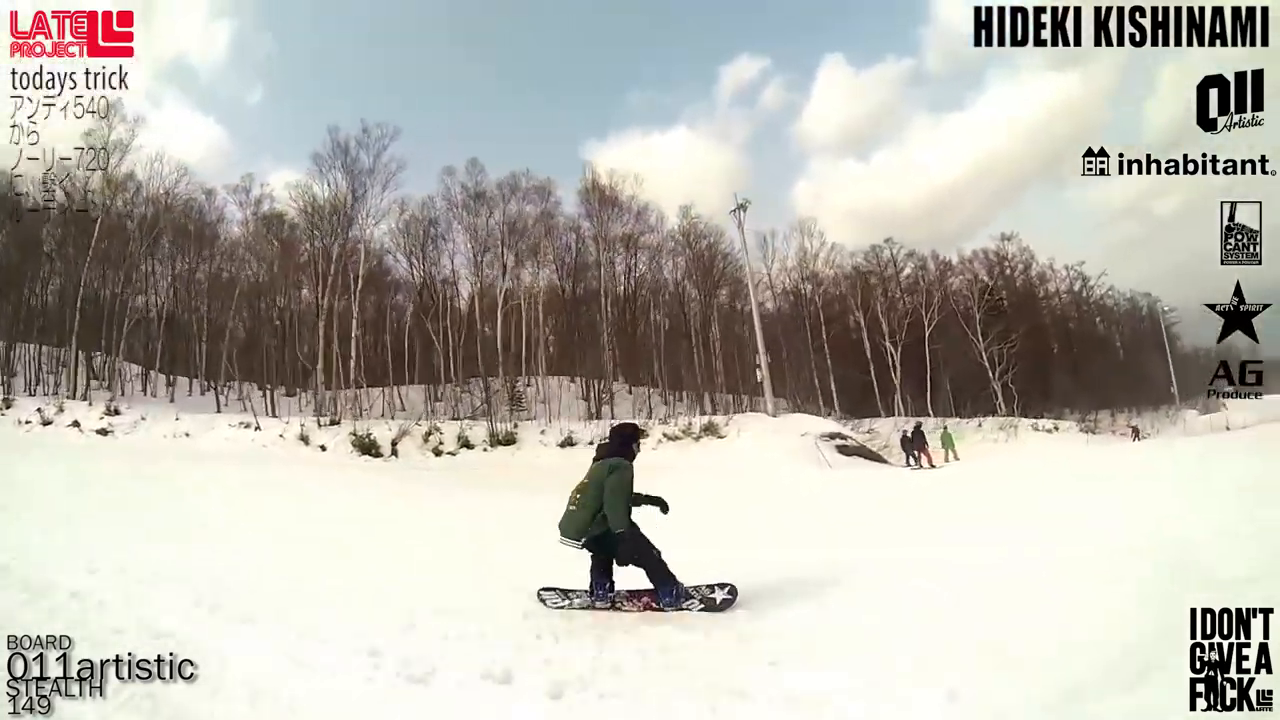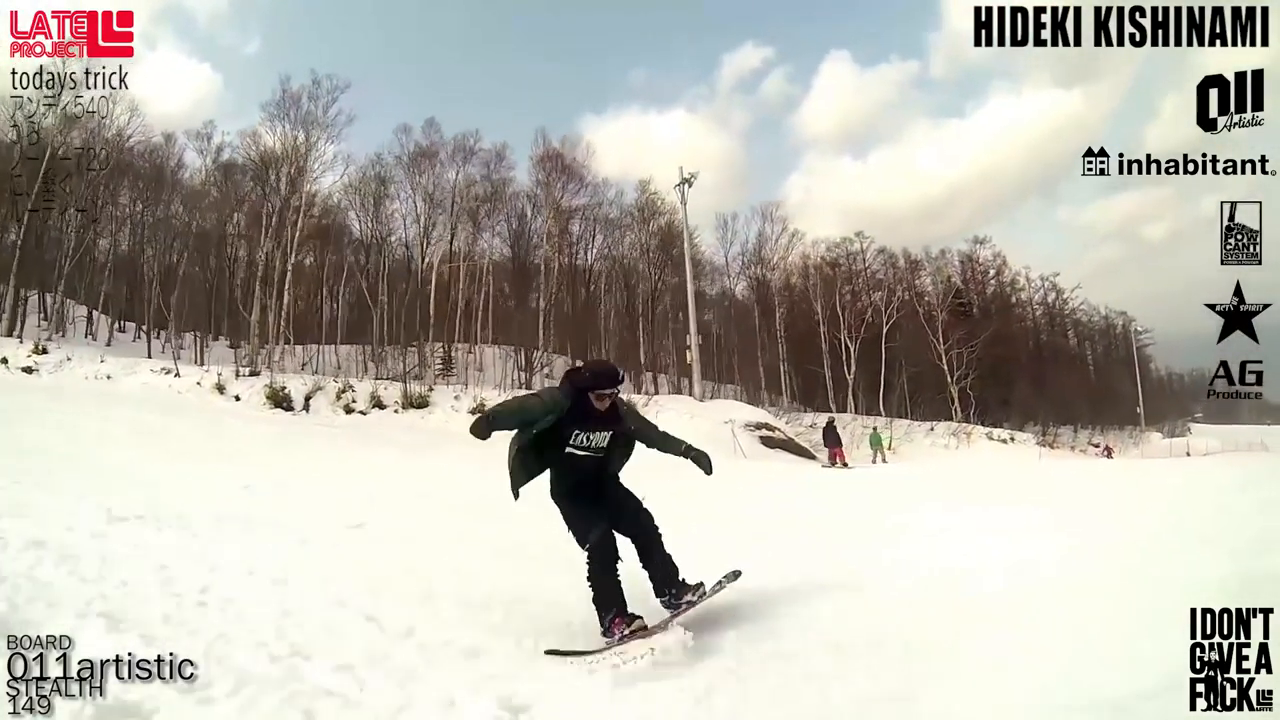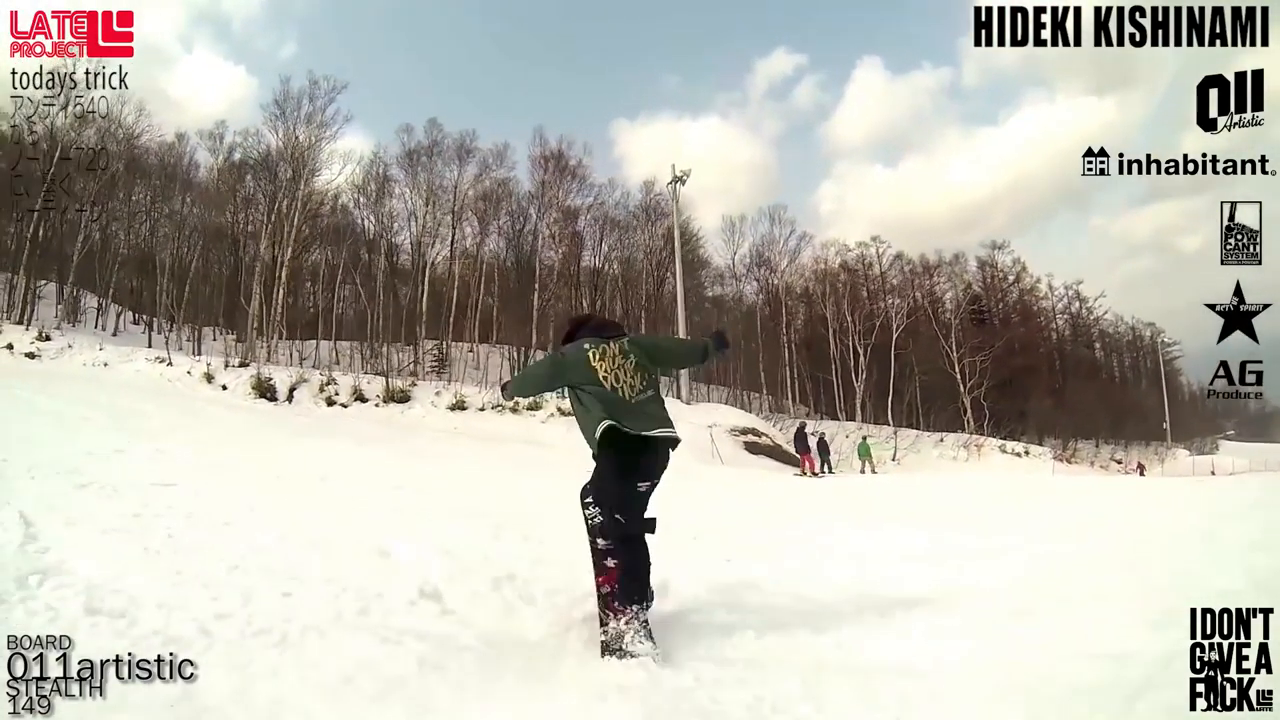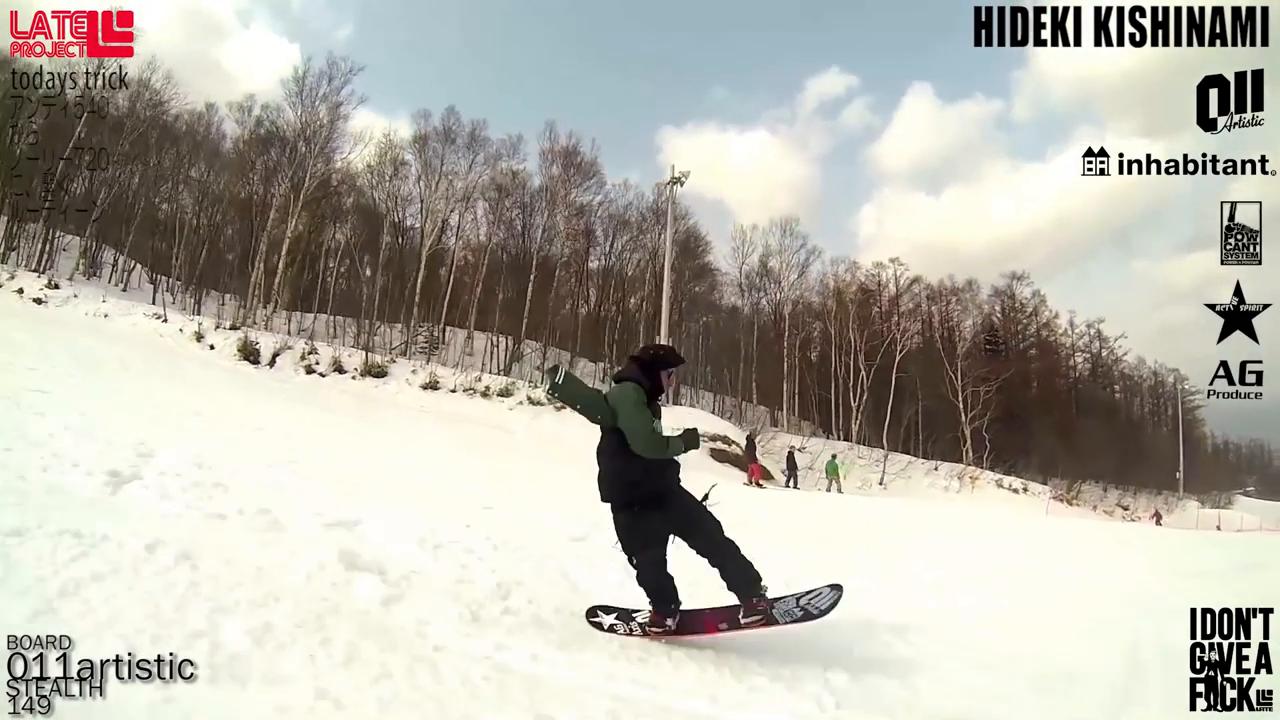
dt=1s
person 1, frame 1
left shoulder: (601, 463)
right shoulder: (621, 466)
right elbow: (615, 500)
left wrist: (649, 499)
right wrist: (623, 535)
left hip: (576, 527)
right hip: (600, 529)
right knee: (648, 556)
left ankle: (600, 592)
person 1, frame 2
left shoulder: (619, 410)
right shoulder: (560, 401)
left elbow: (651, 433)
right elbow: (517, 409)
left wrist: (689, 451)
right wrist: (489, 418)
left hip: (605, 482)
right hip: (571, 489)
left knee: (644, 528)
right knee: (601, 545)
left ankle: (671, 591)
right ankle: (612, 619)
person 1, frame 3
left shoulder: (572, 354)
right shoulder: (636, 345)
left elbow: (533, 378)
right elbow: (685, 351)
left wrist: (510, 389)
right wrist: (713, 344)
left hip: (623, 448)
right hip: (648, 442)
left knee: (623, 526)
right knee: (595, 495)
left ankle: (632, 602)
right ankle: (611, 552)
person 1, frame 4
left shoulder: (642, 399)
right shoulder: (628, 394)
right elbow: (646, 444)
right wrist: (683, 442)
left hip: (662, 488)
right hip: (629, 500)
left knee: (711, 538)
right knee: (648, 563)
left ankle: (751, 594)
right ankle: (663, 608)
